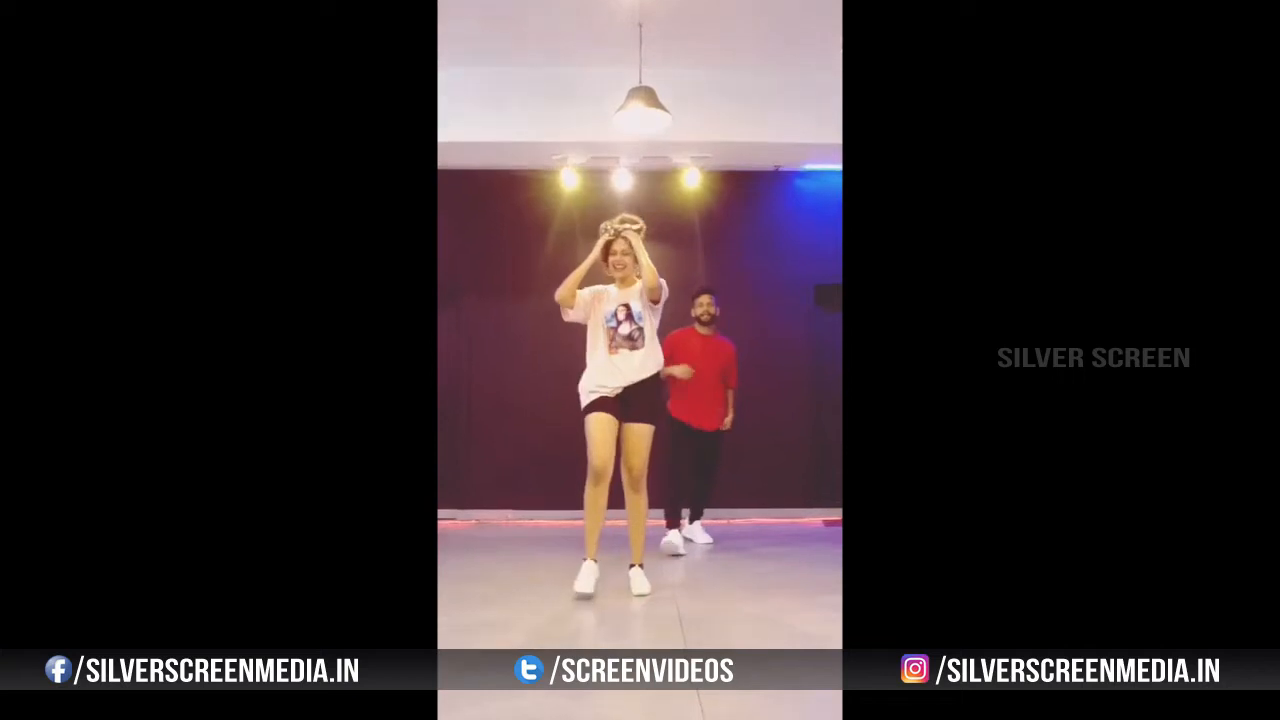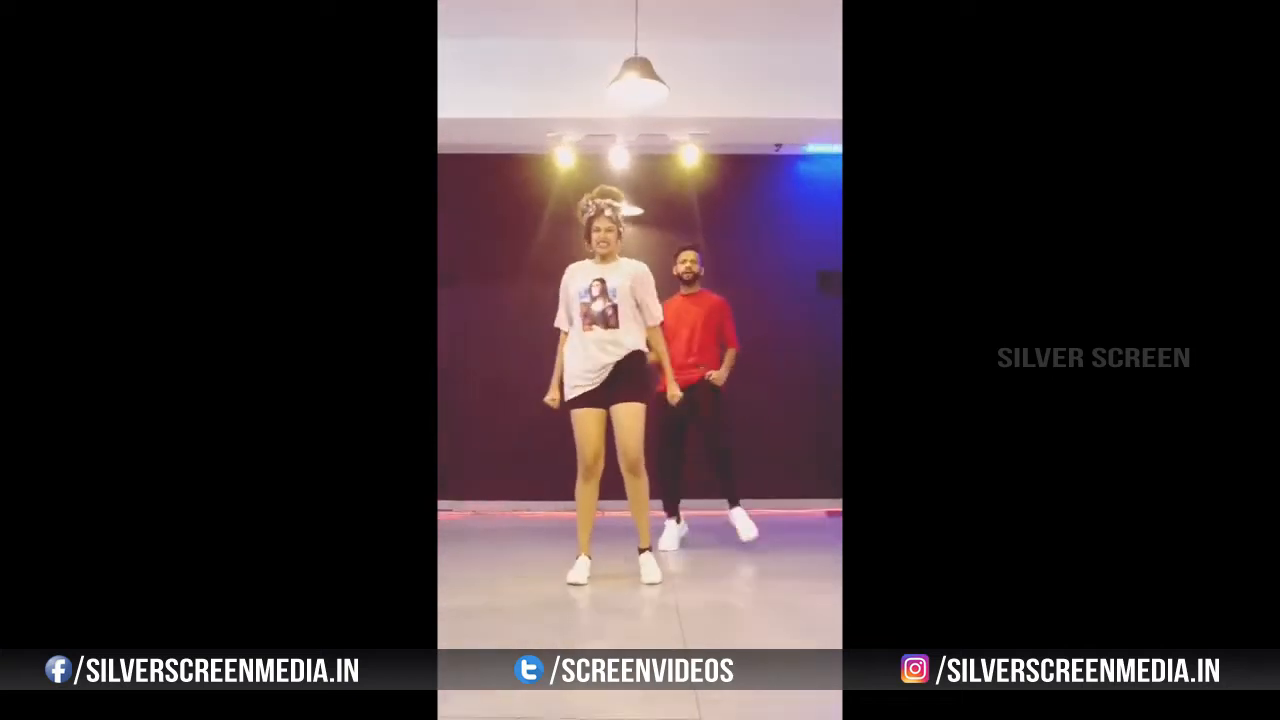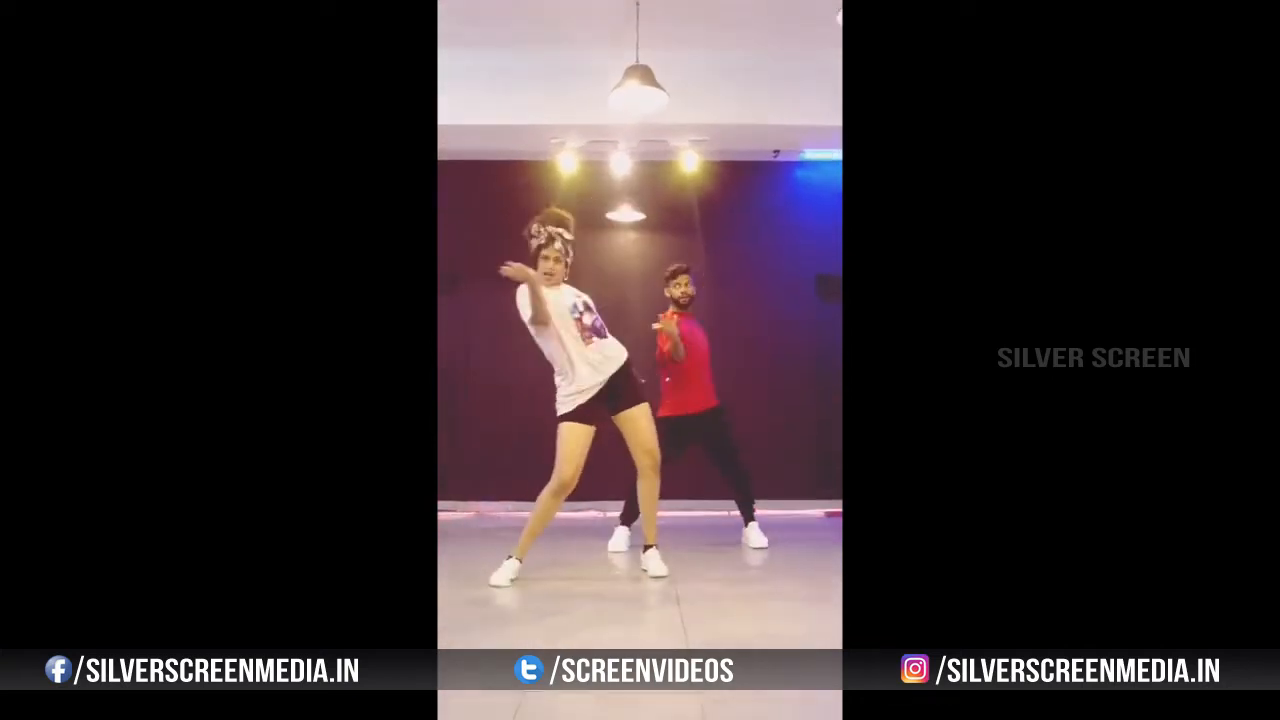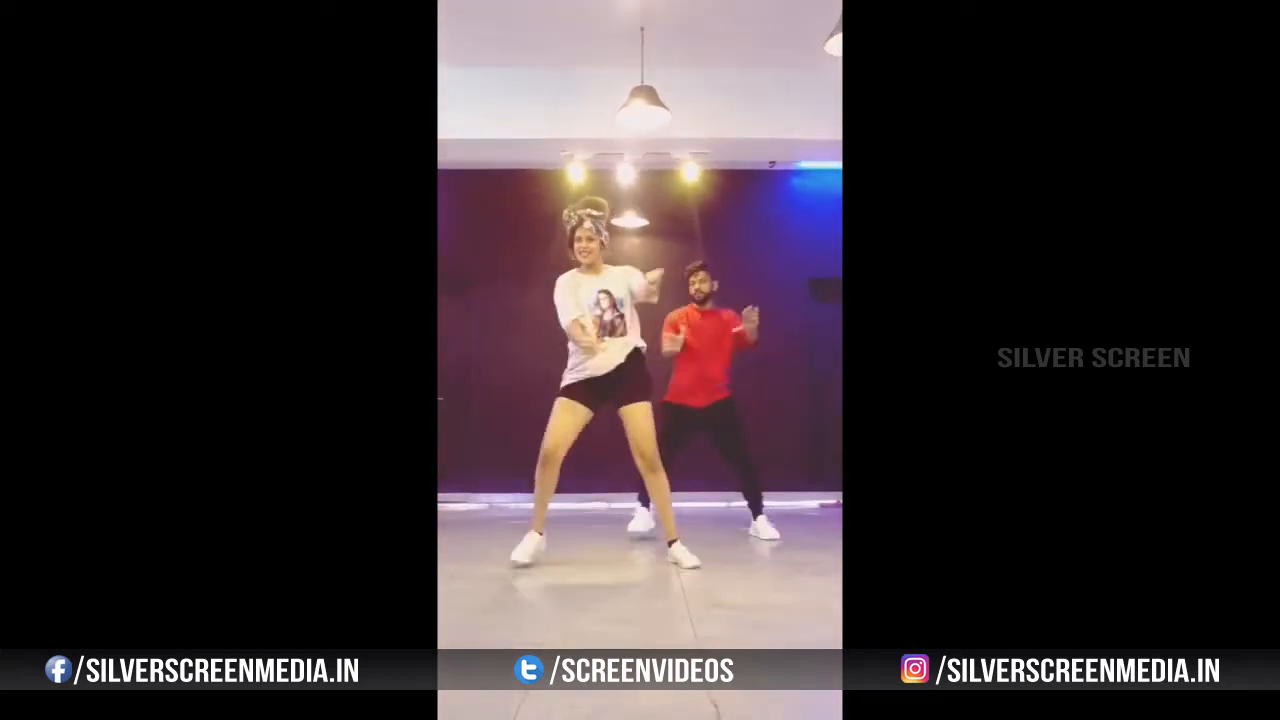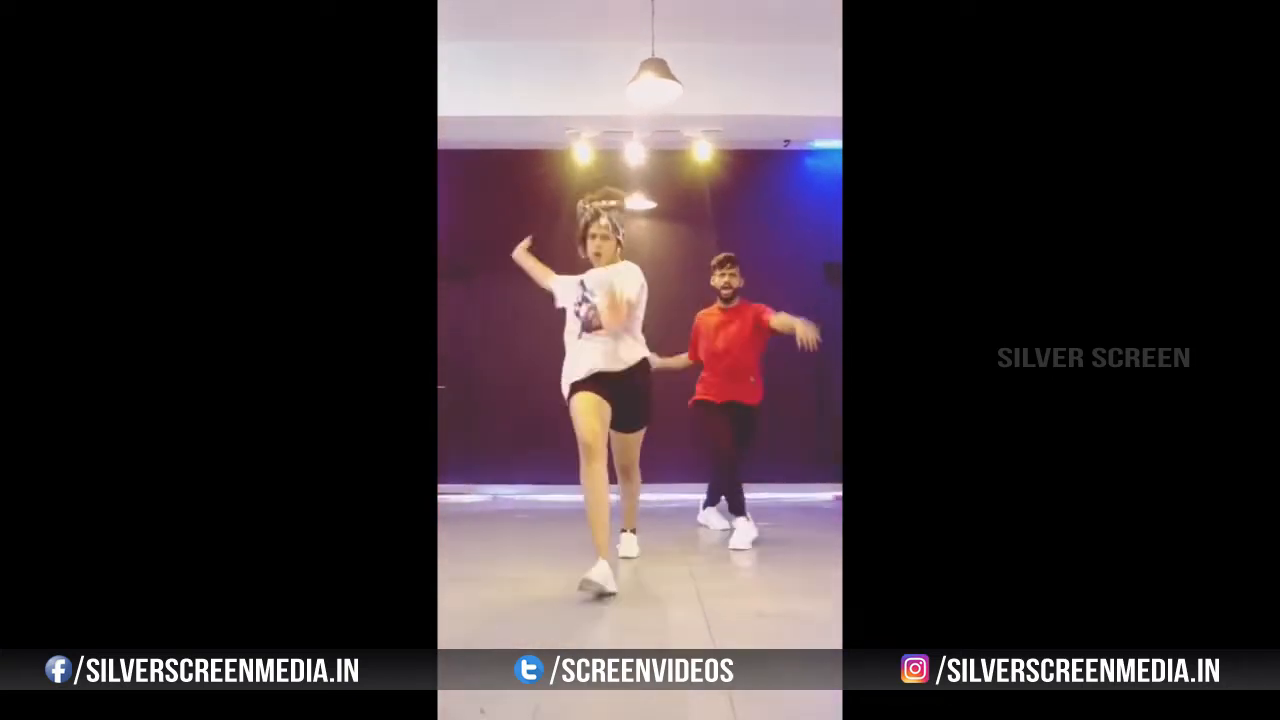
dt=1s
person 1, frame 1
left shoulder: (649, 293)
right shoulder: (596, 296)
left elbow: (653, 286)
right elbow: (561, 297)
left wrist: (640, 246)
right wrist: (593, 255)
left hip: (642, 387)
right hip: (601, 388)
left knee: (635, 476)
right knee: (599, 468)
left ankle: (636, 565)
right ankle: (590, 560)
person 1, frame 2
left shoulder: (636, 270)
right shoulder: (573, 273)
left elbow: (653, 327)
right elbow: (566, 332)
left wrist: (669, 377)
right wrist: (554, 382)
left hip: (627, 368)
right hip: (584, 376)
left knee: (632, 460)
right knee: (589, 466)
left ankle: (646, 551)
right ankle: (583, 556)
person 1, frame 3
left shoulder: (571, 292)
right shoulder: (529, 292)
right elbow: (541, 318)
right wrist: (531, 283)
left hip: (619, 375)
right hip: (580, 391)
left knee: (650, 459)
right knee: (564, 480)
left ankle: (650, 549)
right ankle: (515, 558)
person 1, frame 4
left shoulder: (625, 274)
right shoulder: (567, 284)
left elbow: (649, 293)
right elbow: (574, 328)
left wrist: (652, 282)
right wrist: (586, 339)
left hip: (628, 369)
right hip: (584, 373)
left knee: (649, 457)
right knee: (550, 451)
left ankle: (674, 542)
right ankle: (536, 533)
person 1, frame 5
left shoulder: (629, 274)
right shoulder: (578, 281)
left elbow: (624, 305)
right elbow: (551, 281)
left wrist: (615, 310)
right wrist: (522, 256)
left hip: (628, 374)
right hip: (584, 376)
left knee: (627, 465)
right knee: (590, 445)
left ankle: (628, 530)
right ankle: (603, 564)
person 2, frame 1
left shoulder: (727, 347)
right shoulder: (677, 339)
left elbow: (730, 383)
left wrist: (730, 411)
right wrist: (671, 371)
left hip: (713, 420)
right hip: (682, 419)
left knee: (706, 473)
right knee: (679, 472)
left ankle: (694, 523)
right ankle: (673, 530)
person 2, frame 2
left shoulder: (716, 303)
right shoulder: (665, 309)
left elbow: (731, 342)
left wrist: (724, 370)
right wrist: (650, 358)
left hip: (703, 385)
right hip: (671, 388)
left knee: (716, 442)
right knee: (668, 455)
left ankle: (735, 510)
right ankle: (673, 522)
person 2, frame 3
left shoulder: (692, 320)
right shoulder: (670, 324)
right elbow: (677, 355)
right wrist: (673, 336)
left hip: (709, 409)
right hip: (676, 414)
left knee: (734, 468)
left ankle: (750, 525)
right ankle: (624, 528)
person 2, frame 4
left shoulder: (729, 318)
right shoulder: (678, 317)
left elbow: (748, 341)
right elbow: (668, 349)
left wrist: (751, 326)
right wrist: (674, 345)
left hip: (718, 401)
right hip: (680, 402)
left knee: (740, 458)
right knee: (660, 456)
left ankle: (759, 518)
right ankle: (644, 510)
person 2, frame 5
left shoulder: (756, 314)
right shoulder: (702, 320)
left elbow: (776, 319)
left wrist: (798, 324)
right wrist: (662, 362)
left hip: (746, 402)
right hip: (711, 400)
left knee: (731, 460)
right knee: (724, 453)
left ankle: (709, 507)
right ankle: (741, 521)
